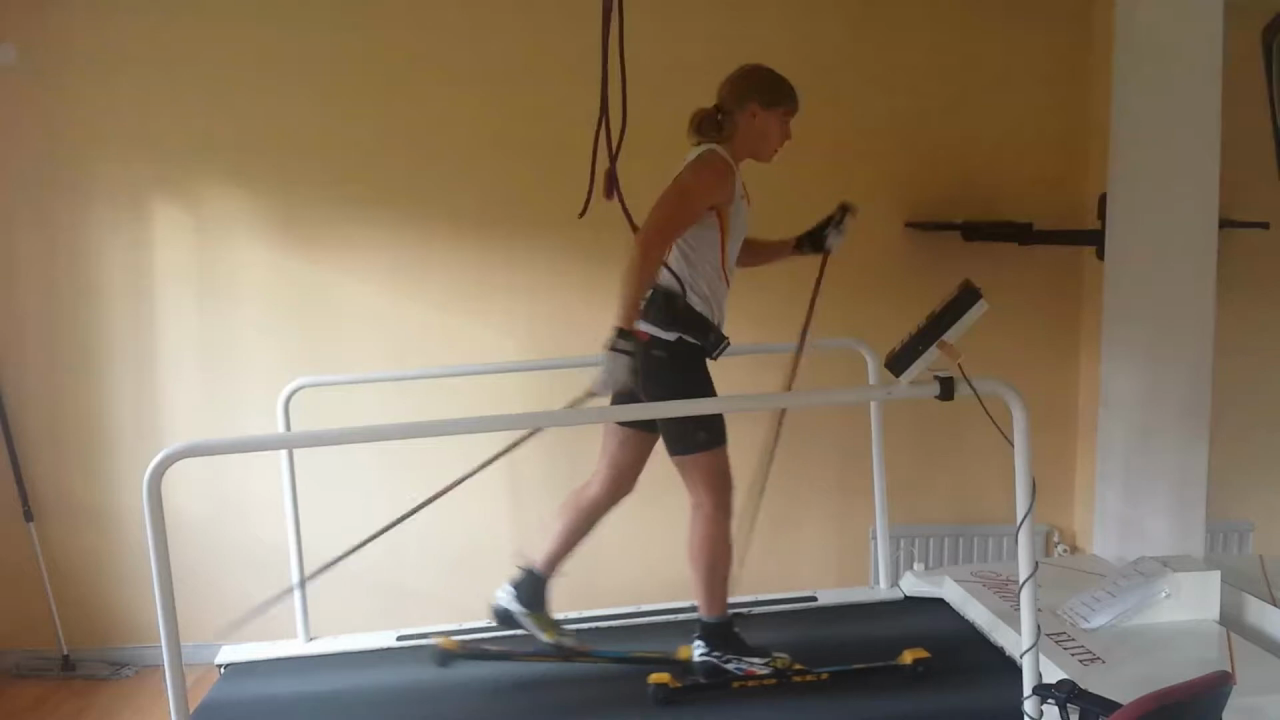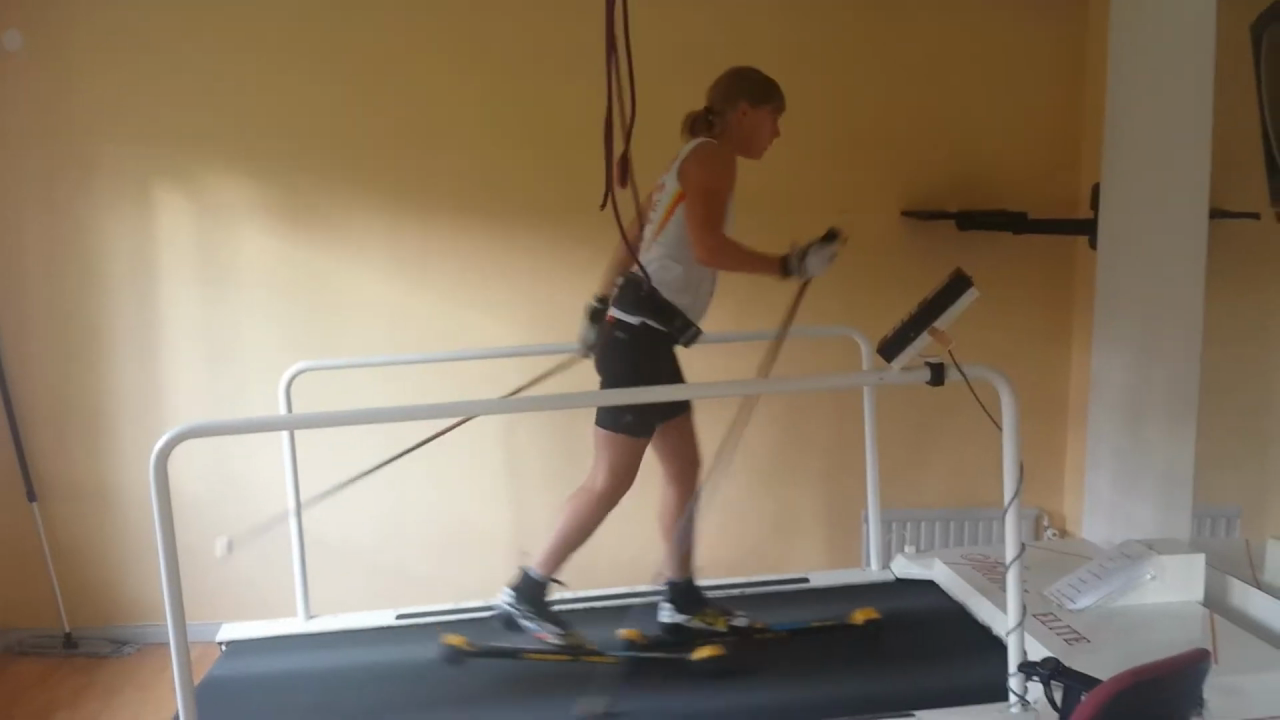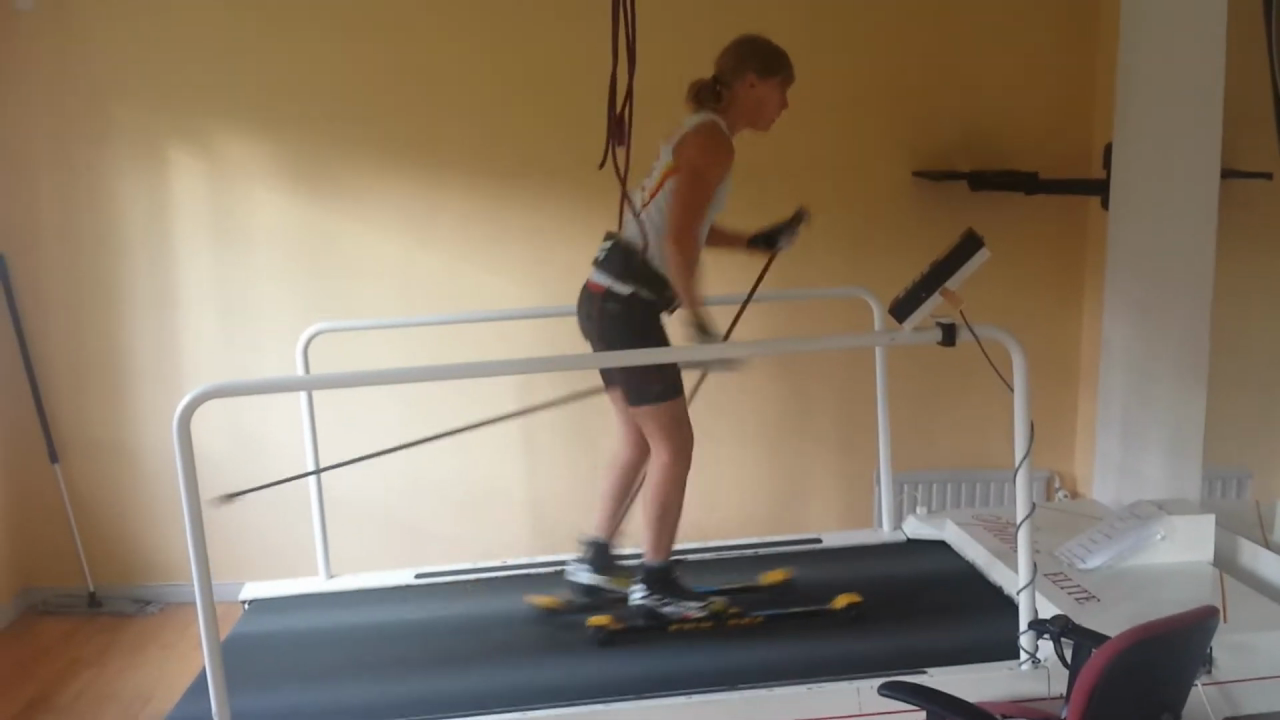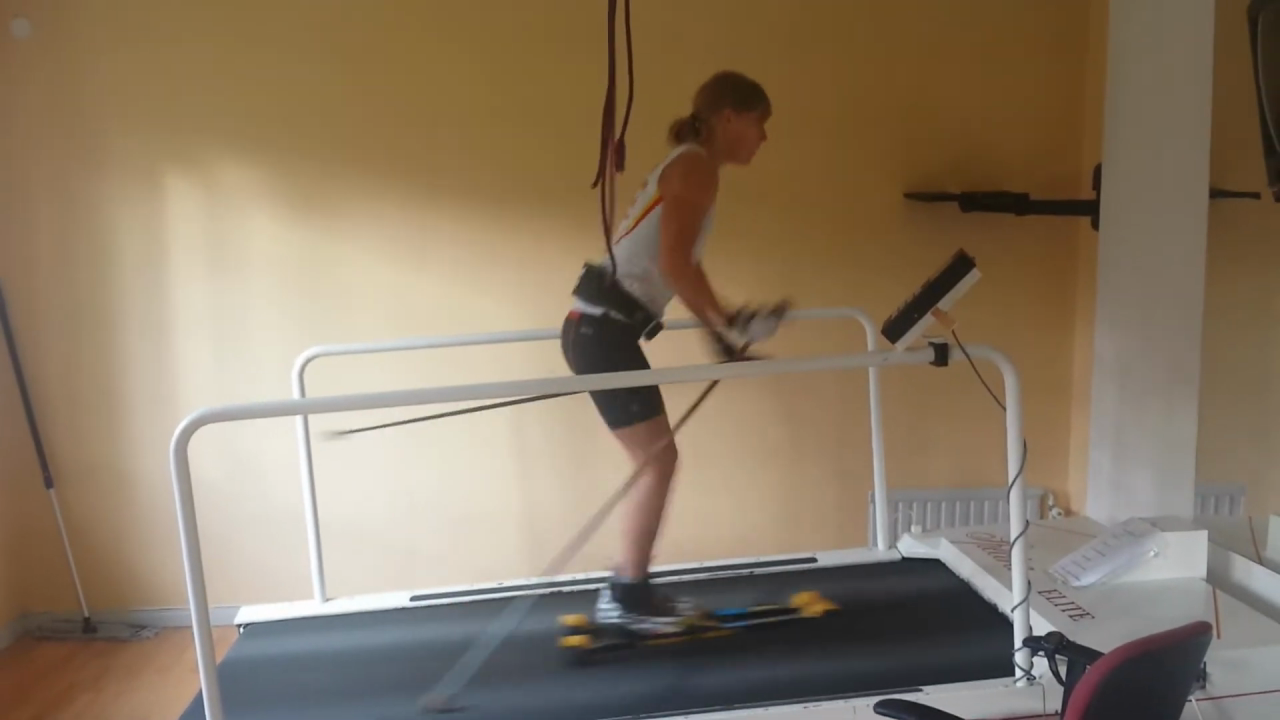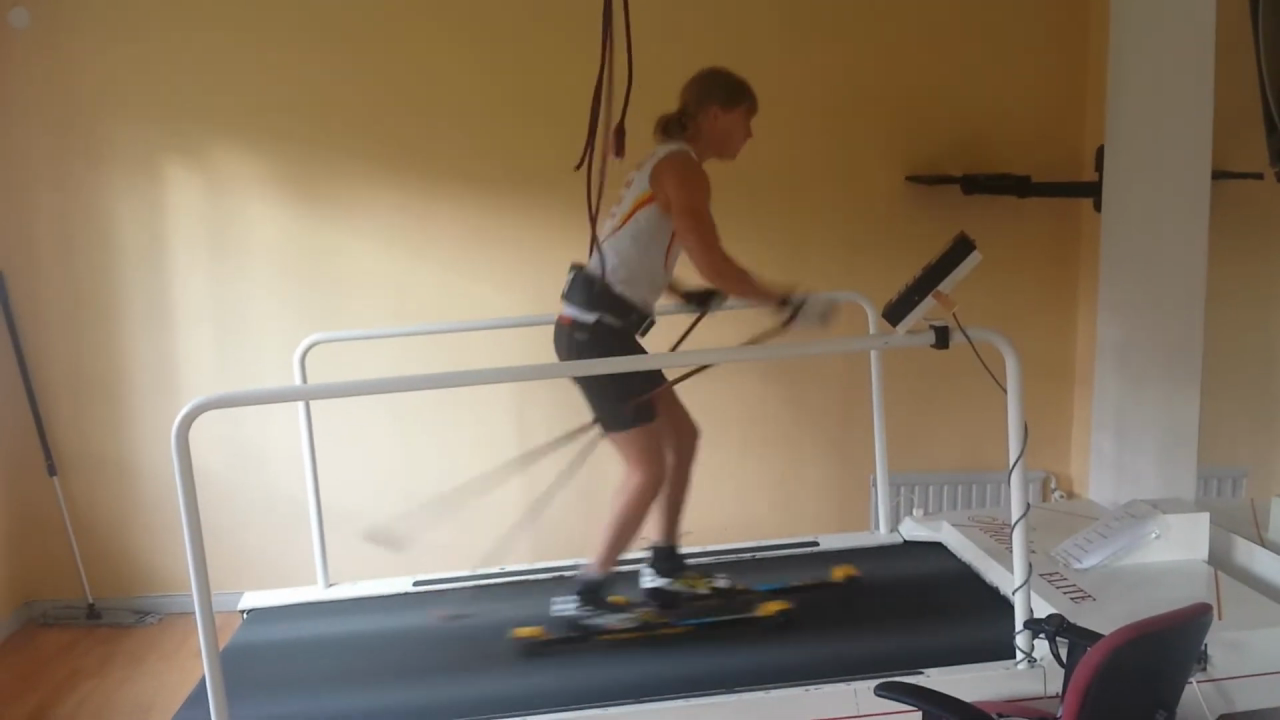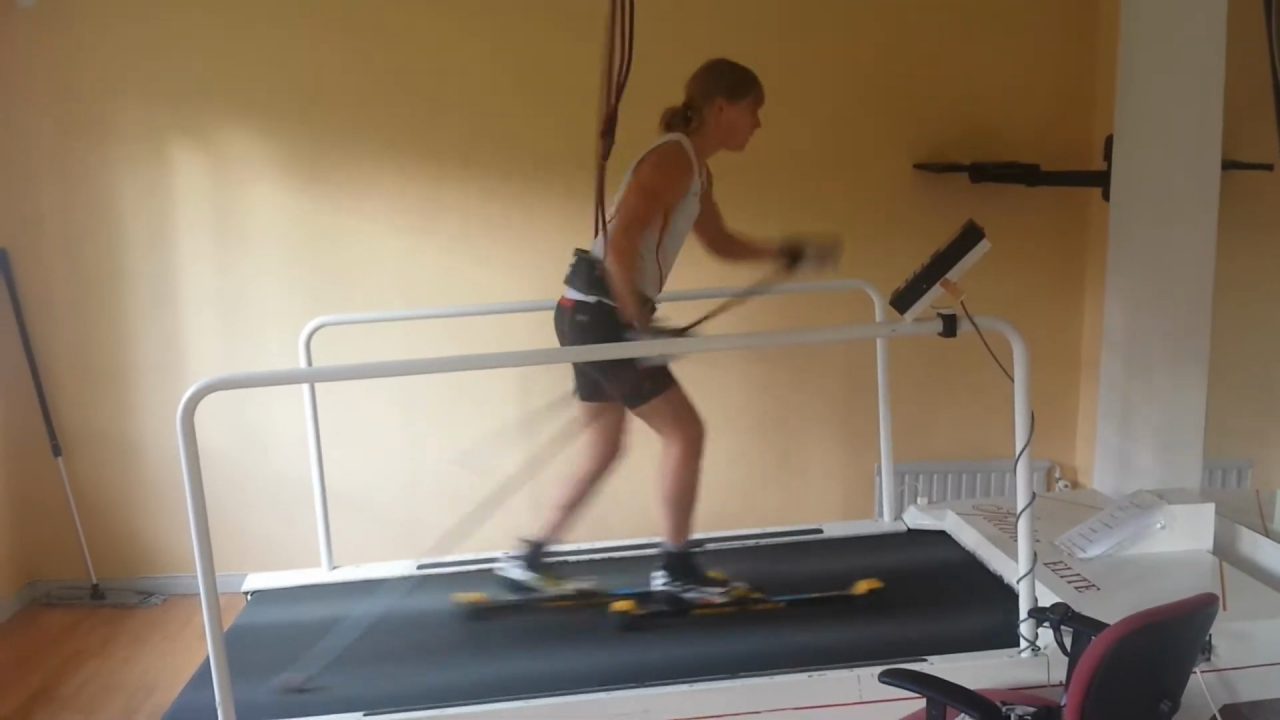
dt=0.7s
person 1, frame 1
left shoulder: (716, 169)
right shoulder: (714, 168)
left elbow: (731, 252)
right elbow: (649, 244)
left wrist: (806, 243)
right wrist: (623, 340)
left hip: (655, 347)
right hip: (667, 349)
left knee: (610, 482)
right knee: (712, 495)
left ankle: (527, 591)
right ankle: (715, 642)
person 1, frame 2
left shoulder: (696, 162)
right shoulder: (711, 159)
left elbow: (639, 244)
right elbow: (707, 249)
left wrist: (604, 310)
right wrist: (788, 265)
left hip: (637, 332)
right hip: (636, 337)
left knee: (683, 467)
right knee: (611, 481)
left ankle: (681, 600)
right ankle: (526, 592)
person 1, frame 3
left shoulder: (703, 136)
right shoulder: (710, 140)
right elbow: (677, 237)
left wrist: (758, 241)
right wrist: (702, 324)
left hip: (616, 300)
right hip: (623, 303)
left knee: (643, 438)
right knee: (672, 445)
left ankle: (596, 557)
right ankle: (655, 584)
person 1, frame 4
left shoulder: (692, 172)
right shoulder: (694, 168)
left elbow: (672, 265)
right elbow: (676, 262)
left wrist: (725, 320)
right wrist: (721, 328)
left hip: (606, 329)
right hip: (602, 329)
left knee: (655, 464)
right knee: (659, 463)
left ankle: (629, 589)
right ankle: (626, 597)
person 1, frame 5
left shoulder: (665, 163)
right shoulder: (682, 170)
right elbow: (711, 262)
left wrist: (688, 295)
right wrist: (784, 300)
left hip: (598, 326)
right hip: (595, 331)
left knee: (681, 438)
right knee: (648, 468)
left ankle: (664, 566)
right ankle: (588, 592)
person 1, frame 6
left shoulder: (694, 165)
right shoulder: (671, 159)
left elbow: (720, 244)
right elbow: (621, 239)
left wrist: (789, 254)
right wrist: (638, 325)
left hip: (600, 313)
right hip: (596, 313)
left knee: (604, 446)
right knee: (684, 433)
left ankle: (531, 556)
right ankle: (676, 569)
